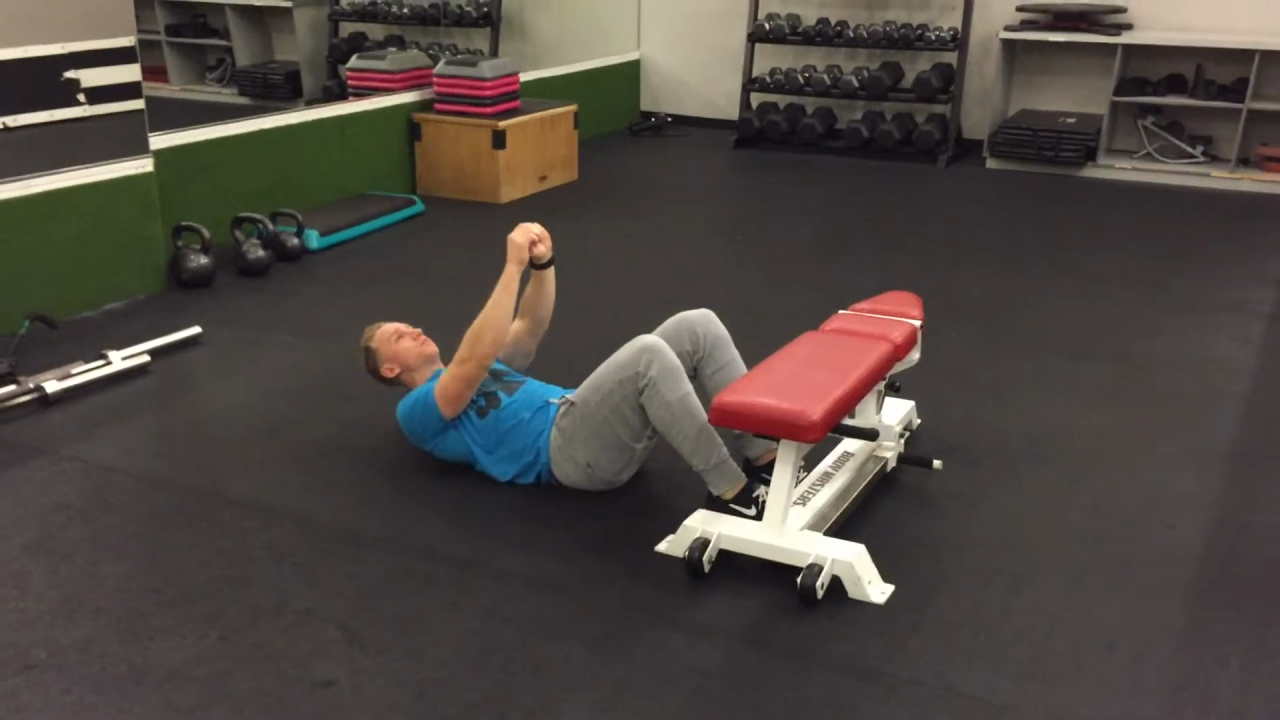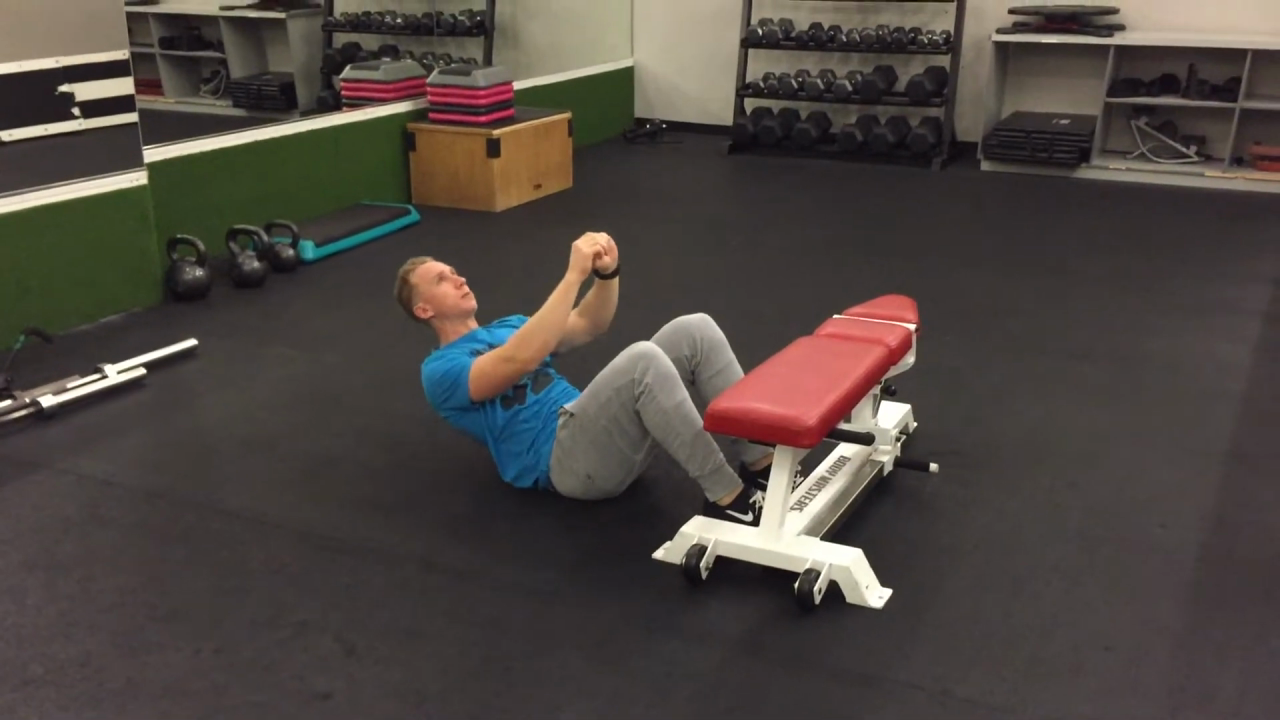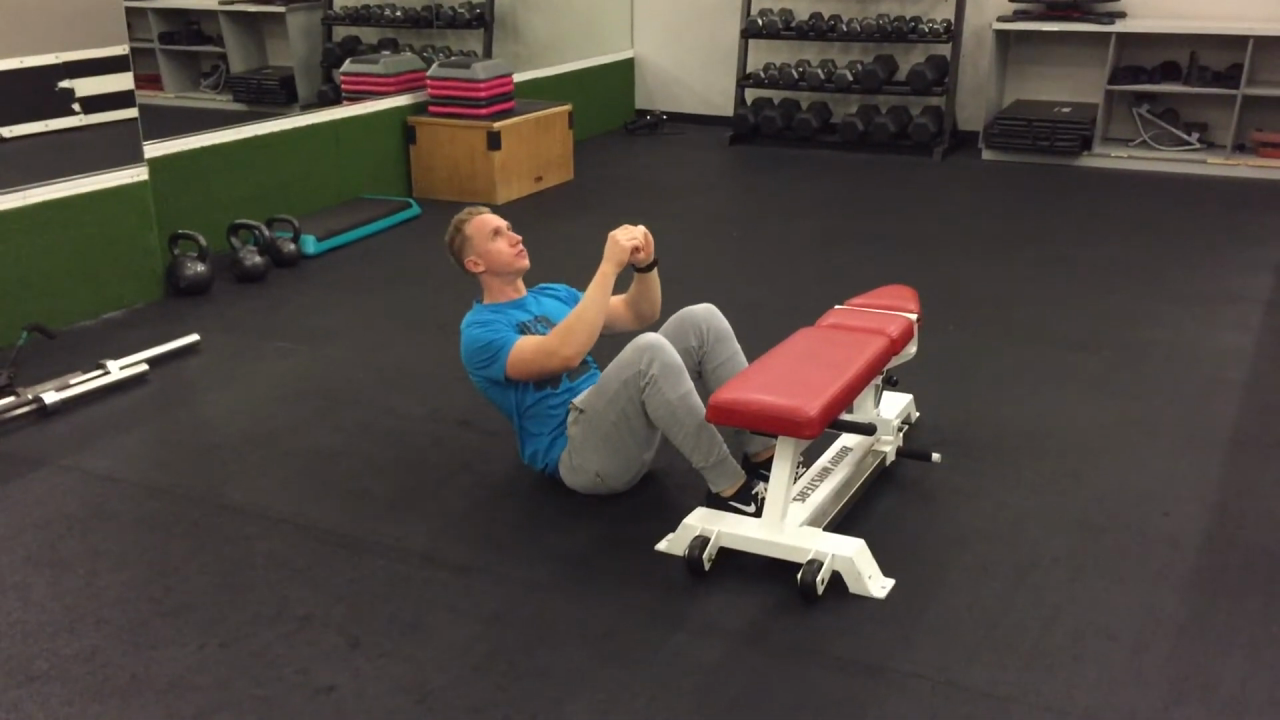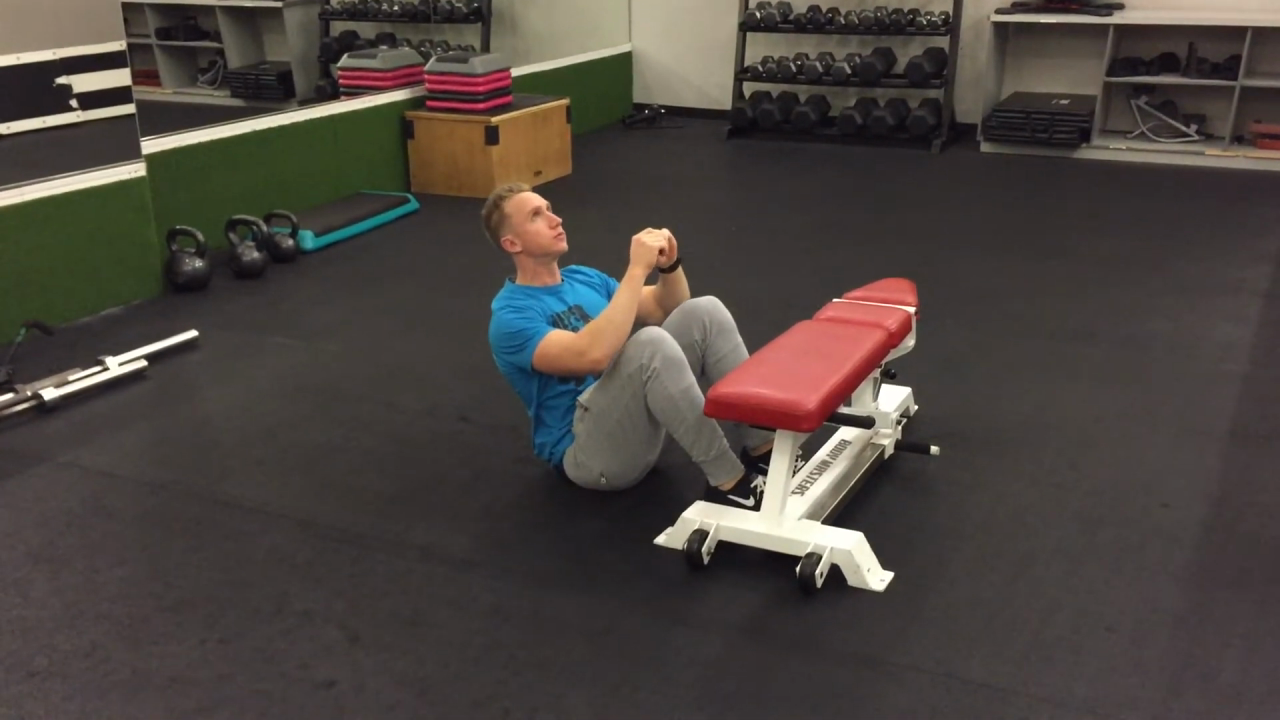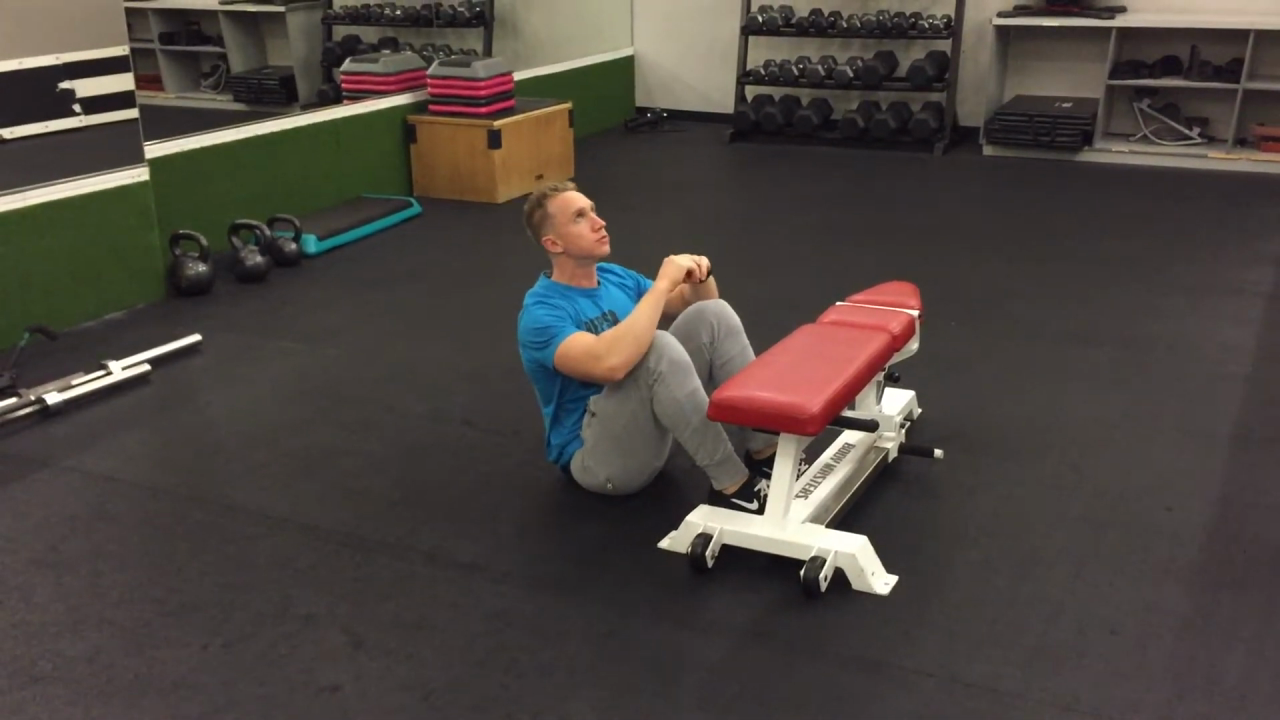
dt=1s
person 1, frame 1
left shoulder: (472, 380)
right shoulder: (418, 412)
left elbow: (530, 328)
right elbow: (475, 358)
left wrist: (542, 262)
right wrist: (513, 267)
left hip: (584, 420)
right hip: (566, 450)
left knee: (698, 328)
right knee: (648, 354)
left ankle: (763, 459)
right ankle: (730, 492)
person 1, frame 2
left shoulder: (505, 327)
right shoulder: (441, 371)
left elbow: (590, 325)
right elbow: (521, 360)
left wrist: (606, 271)
right wrist: (574, 274)
left hip: (598, 429)
right hip: (566, 459)
left knee: (694, 330)
right knee: (643, 359)
left ankle: (761, 464)
right ankle: (728, 498)
person 1, frame 3
left shoulder: (552, 295)
right shoulder: (481, 332)
left elbow: (641, 316)
right elbow: (563, 354)
left wrist: (644, 264)
right wrist: (609, 267)
left hip: (616, 415)
right hip: (577, 451)
left knee: (700, 320)
right knee: (649, 350)
left ankle: (762, 457)
right ankle: (730, 489)
person 1, frame 4
left shoulder: (583, 279)
right shoulder: (512, 316)
left elbow: (667, 310)
right elbow: (592, 355)
left wrist: (669, 265)
right wrist: (637, 269)
left hip: (635, 417)
right hip: (586, 450)
left knee: (704, 313)
right knee: (651, 343)
left ankle: (761, 450)
right ankle: (729, 482)
person 1, frame 5
left shoulder: (613, 277)
right shoulder: (541, 313)
left elbow: (694, 304)
right elbow: (609, 364)
left wrist: (699, 275)
right wrist: (663, 284)
left hip: (645, 422)
right hip: (595, 454)
left knee: (715, 316)
right knee: (660, 347)
left ankle: (766, 453)
right ankle: (733, 486)
